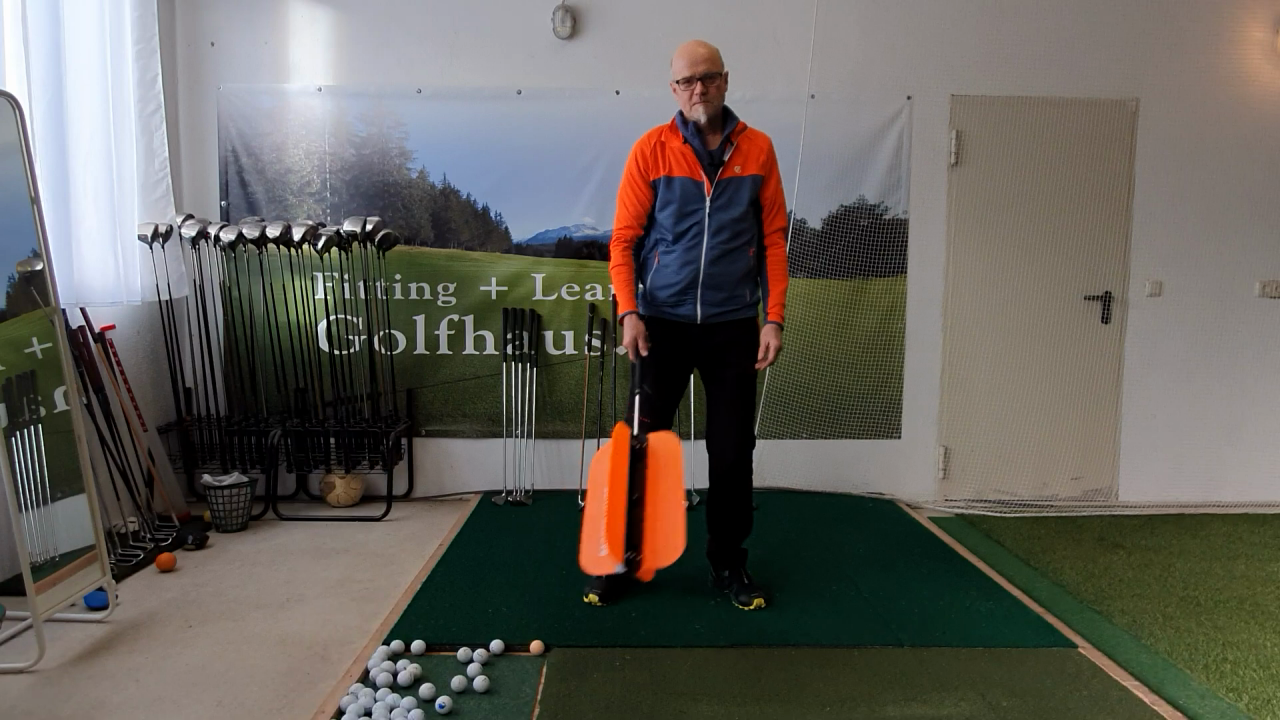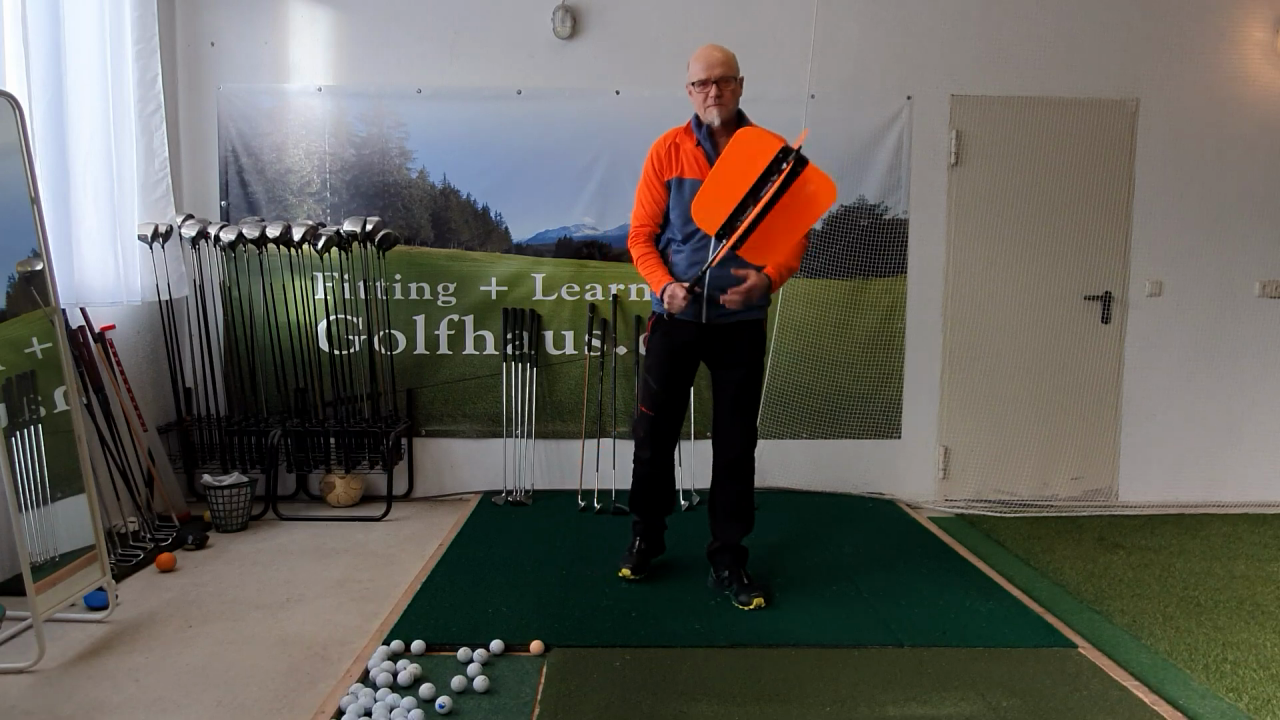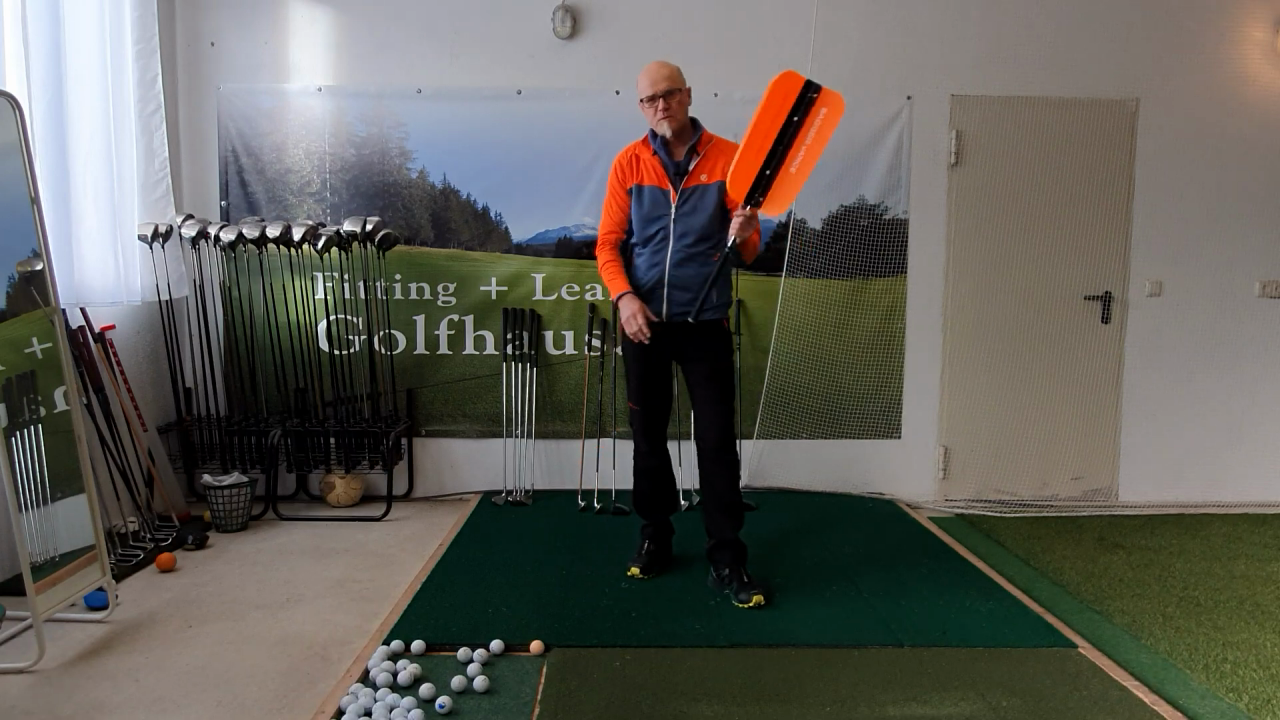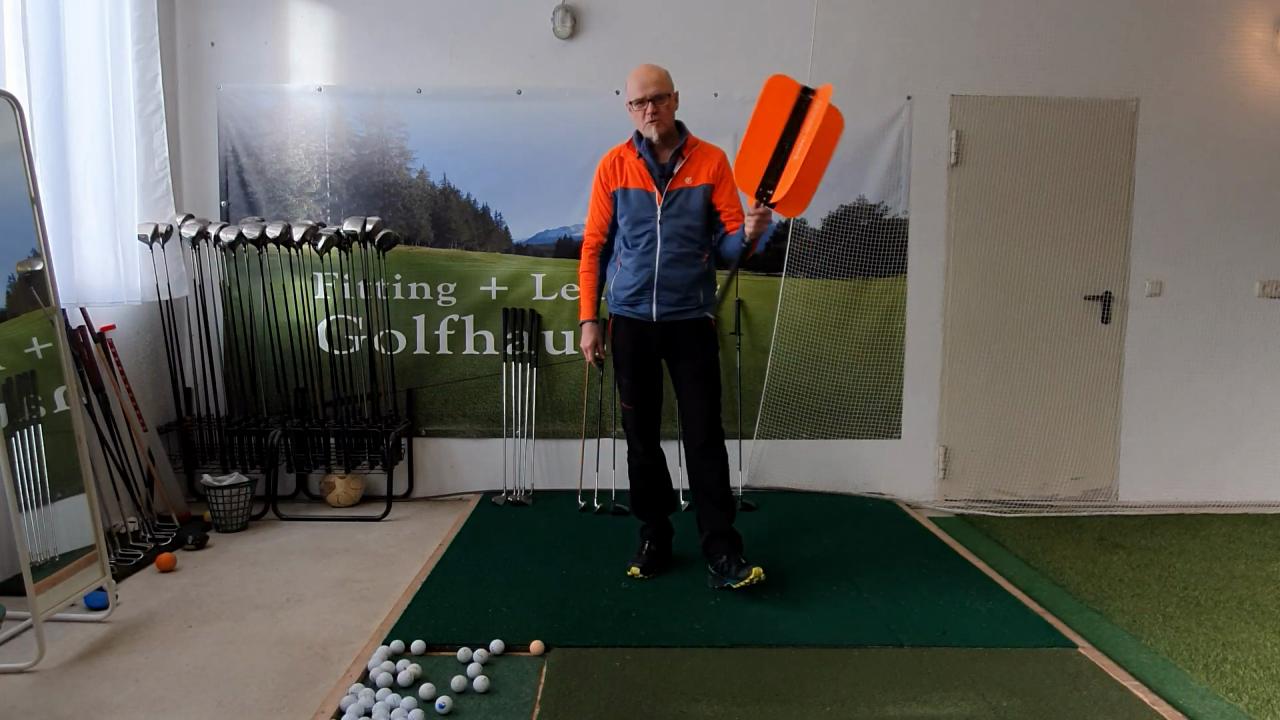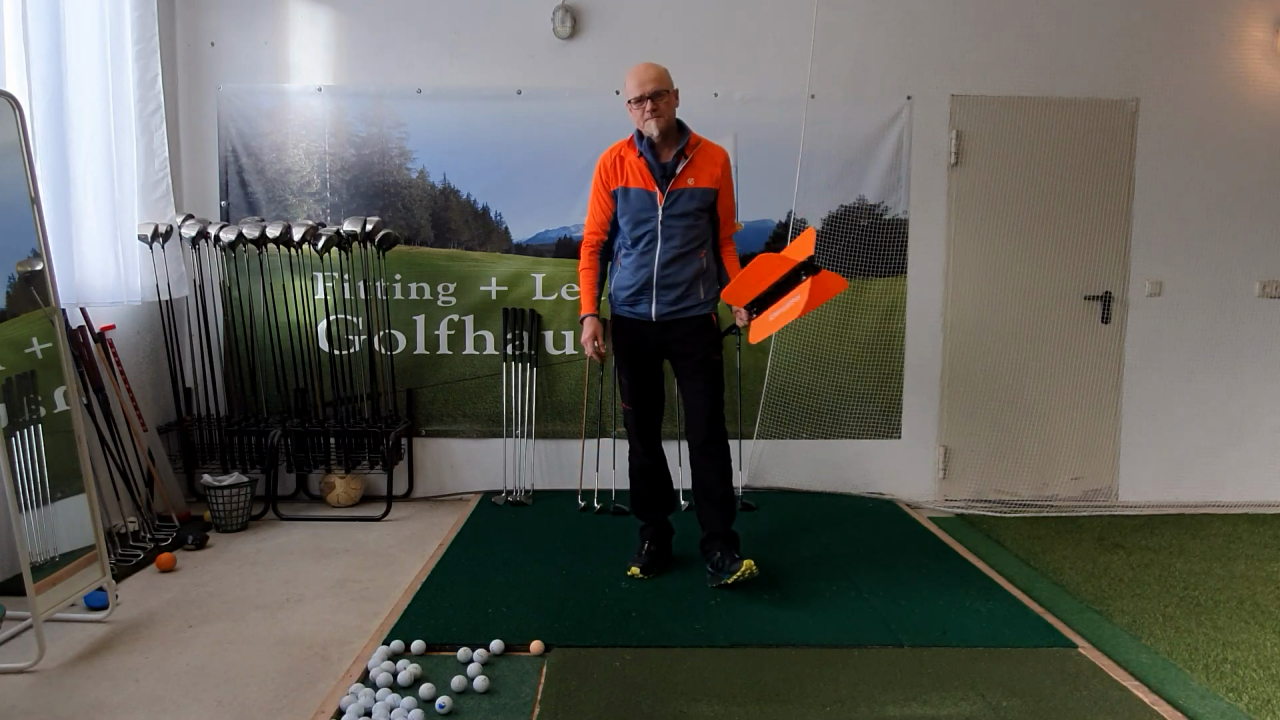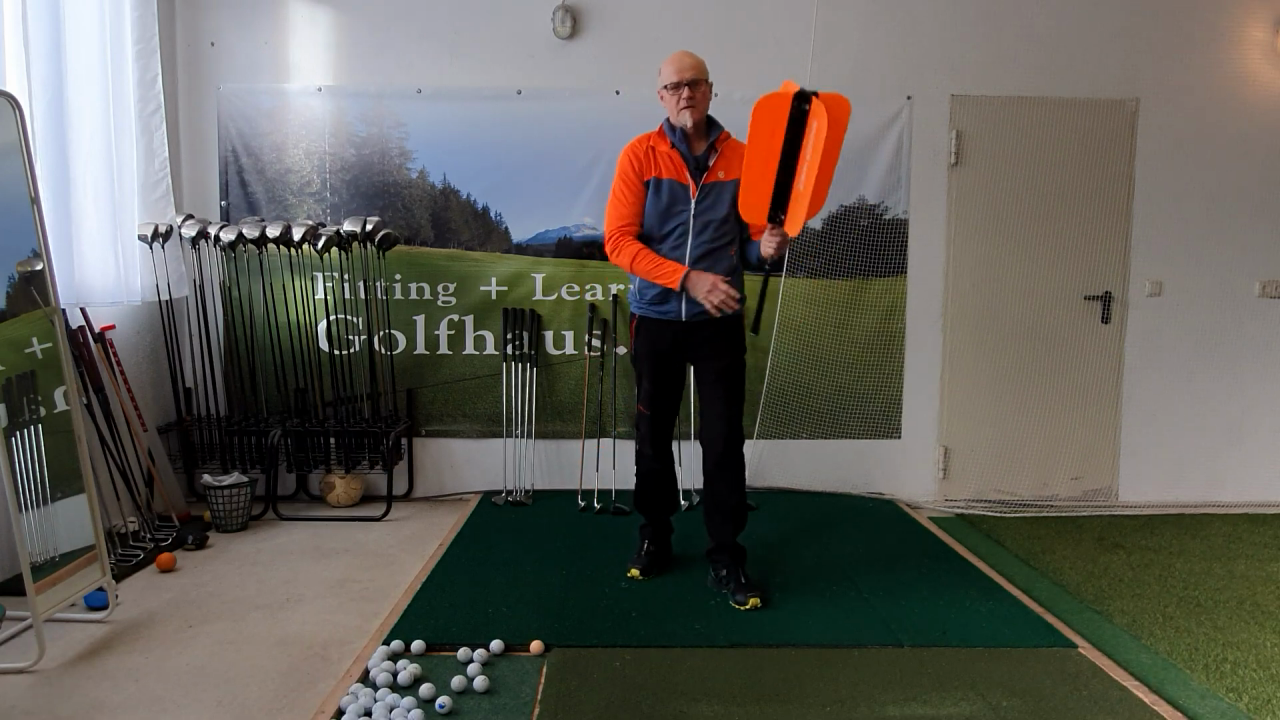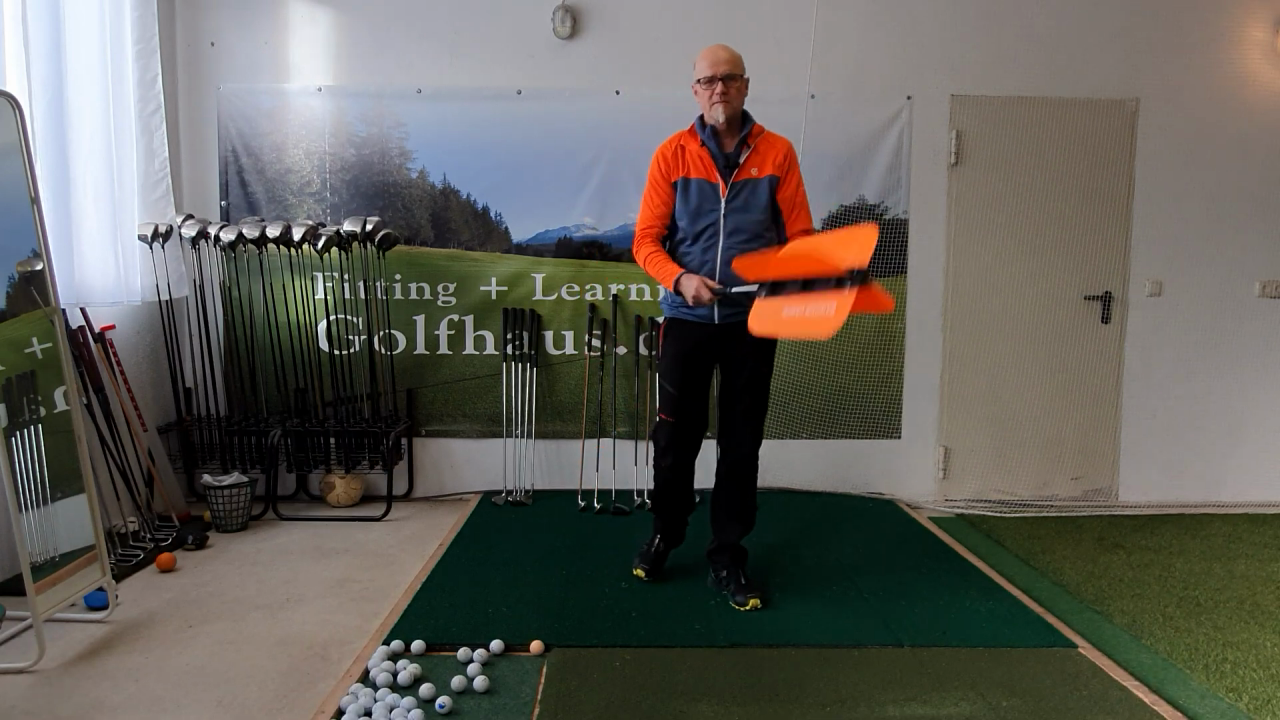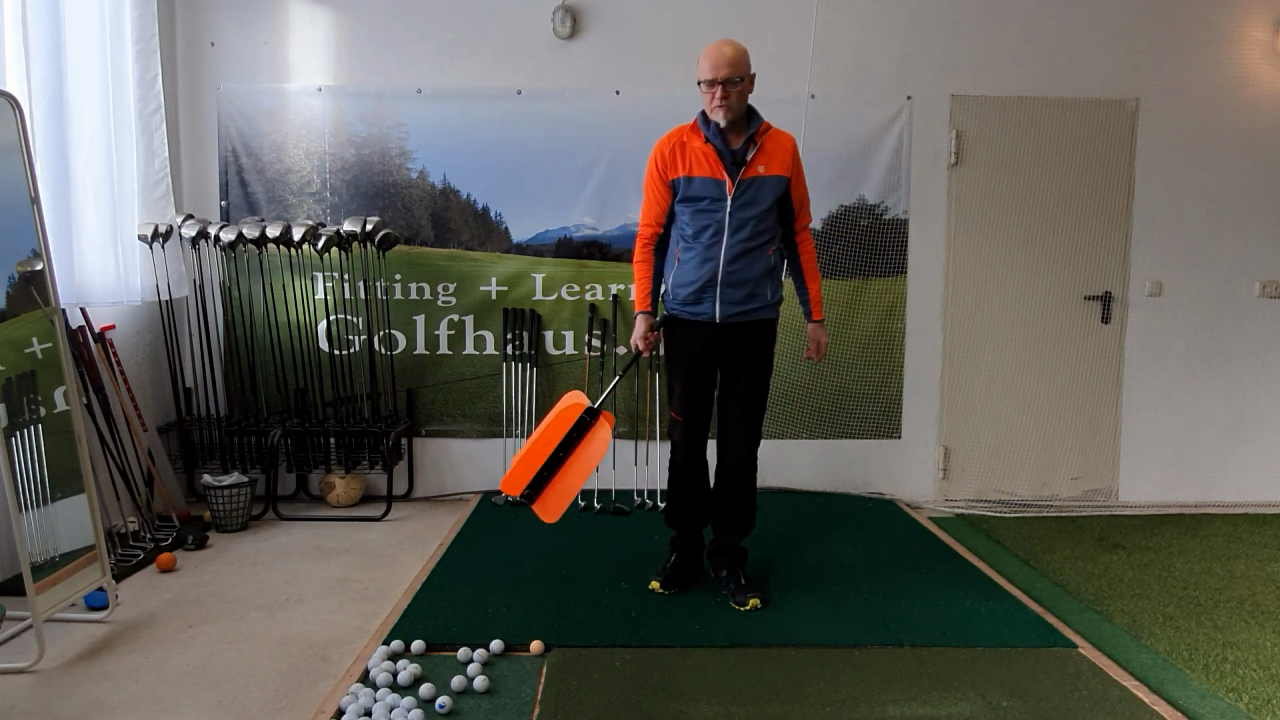
dt=0.5s
person 1, frame 1
left shoulder: (758, 148)
right shoulder: (650, 150)
left elbow: (774, 238)
right elbow: (624, 239)
left wrist: (773, 317)
right wrist: (629, 311)
left hip: (733, 326)
right hip: (663, 322)
left knee: (732, 450)
right knee: (642, 441)
left ankle: (728, 562)
person 1, frame 2
right shoulder: (666, 151)
left elbow: (795, 236)
right elbow: (641, 236)
left wrist: (765, 278)
right wrist: (666, 287)
left hip: (740, 324)
right hip: (674, 319)
left knee: (735, 445)
right knee: (652, 435)
left ankle: (727, 561)
right ankle: (646, 536)
person 1, frame 3
left shoulder: (728, 156)
right shoulder: (628, 163)
left elbow: (747, 247)
right elbow: (608, 243)
left wrist: (745, 235)
right wrist: (624, 298)
left hip: (705, 322)
right hip: (645, 323)
left knee: (717, 440)
right knee: (648, 435)
left ankle: (726, 558)
right ankle: (654, 536)
person 1, frame 4
left shoulder: (711, 161)
right shoulder: (613, 165)
left elbow: (726, 241)
right elbow: (594, 247)
left wrist: (749, 232)
right wrist: (589, 318)
left hip: (692, 320)
right hip: (630, 321)
left knee: (704, 436)
right knee: (640, 435)
left ankle: (722, 552)
right ankle: (653, 537)
person 1, frame 5
left shoulder: (713, 160)
right shoulder: (612, 163)
left elbow: (724, 239)
right elbow: (594, 243)
right wrist: (590, 313)
left hip: (694, 318)
right hip: (631, 320)
left knee: (707, 432)
right knee: (642, 434)
left ankle: (719, 547)
right ankle: (654, 536)
person 1, frame 6
left shoulder: (740, 156)
right shoulder: (639, 154)
left elbow: (751, 243)
right elbow: (618, 242)
left wrist: (767, 245)
right wrist: (690, 278)
left hip: (720, 322)
right hip: (656, 319)
left knee: (724, 440)
right knee: (653, 435)
left ankle: (725, 558)
right ankle: (654, 536)
person 1, frame 7
left shoulder: (778, 152)
right shoulder: (671, 154)
left elbow: (800, 236)
right elbow: (646, 241)
right wrist: (681, 279)
left hip: (753, 323)
right hip: (687, 320)
left knee: (741, 443)
right knee: (675, 436)
left ankle: (728, 557)
right ankle: (665, 533)
person 1, frame 8
left shoulder: (782, 149)
right shoulder: (671, 149)
left elbow: (799, 237)
right elbow: (650, 236)
left wrist: (815, 314)
right wrist: (643, 310)
left hip: (753, 322)
right hip: (688, 319)
left knee: (740, 442)
right knee: (686, 439)
left ankle: (729, 555)
right ankle: (684, 546)
